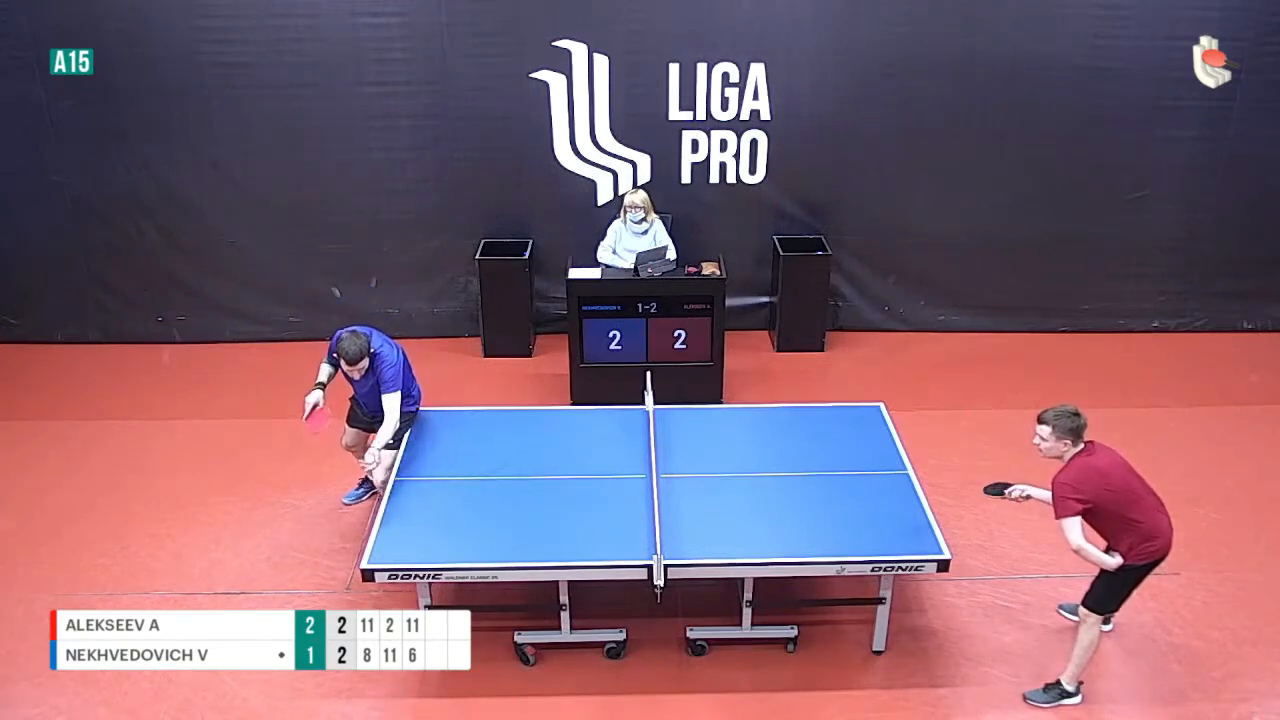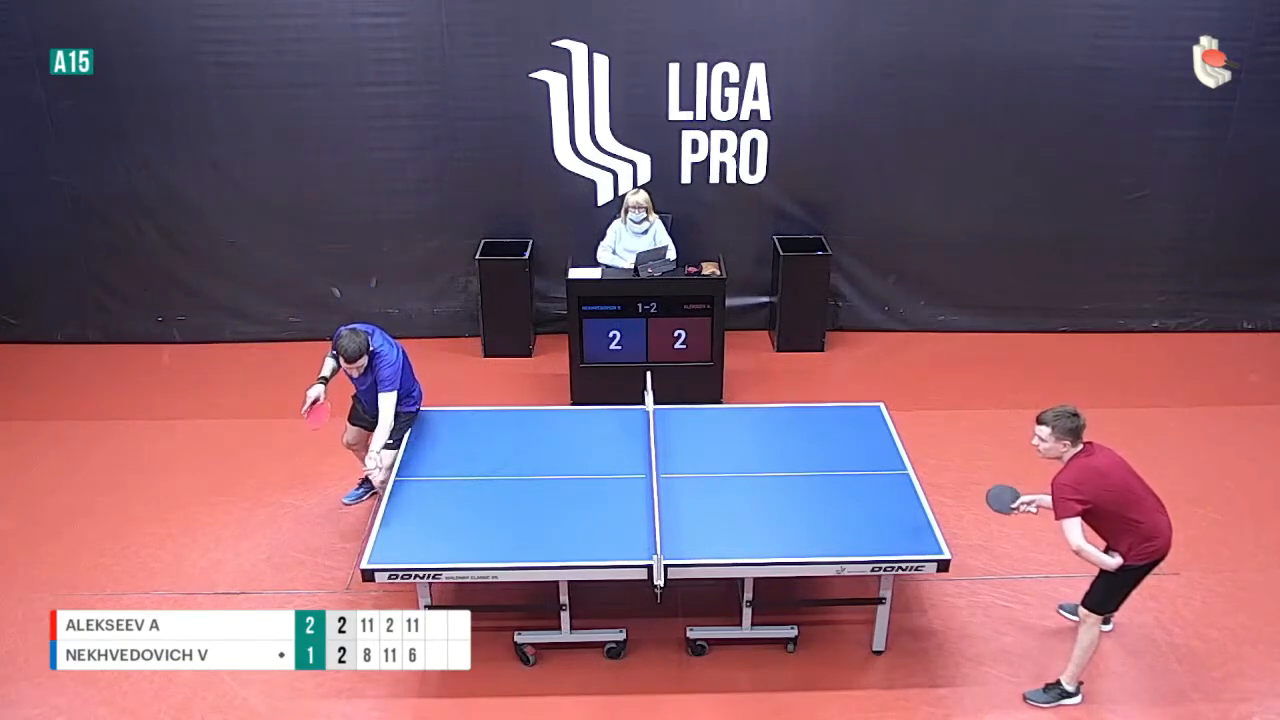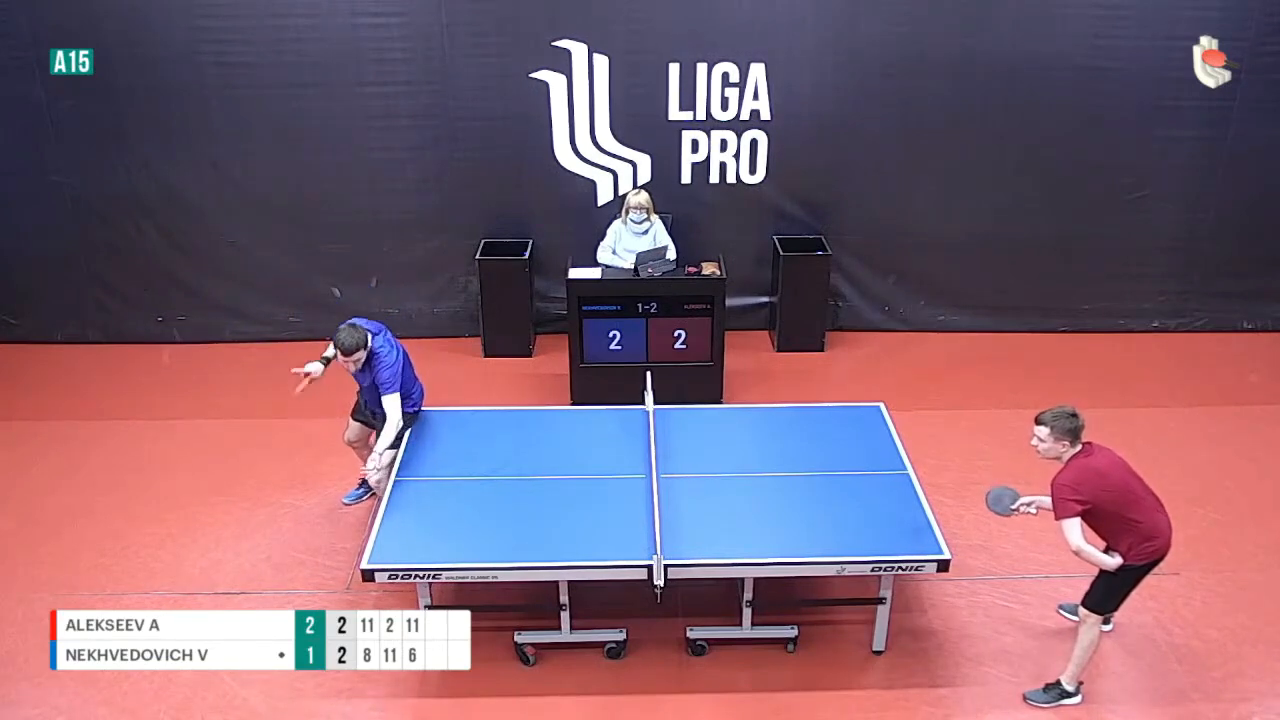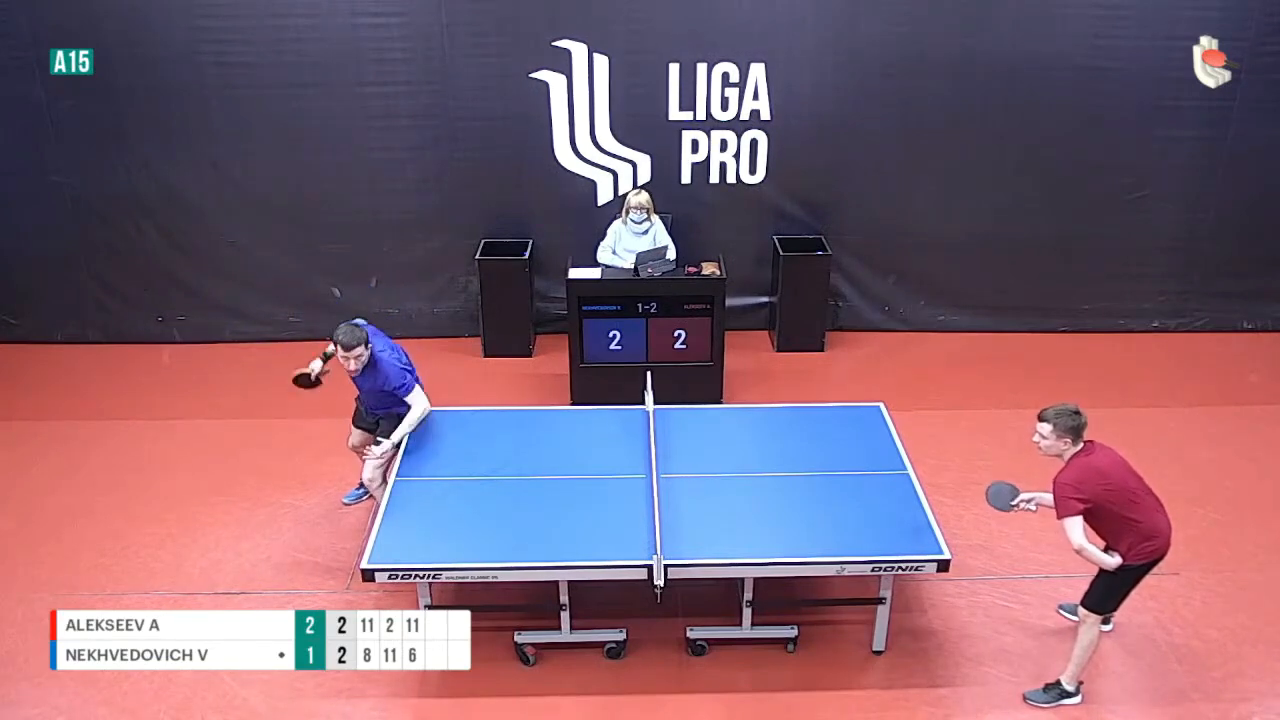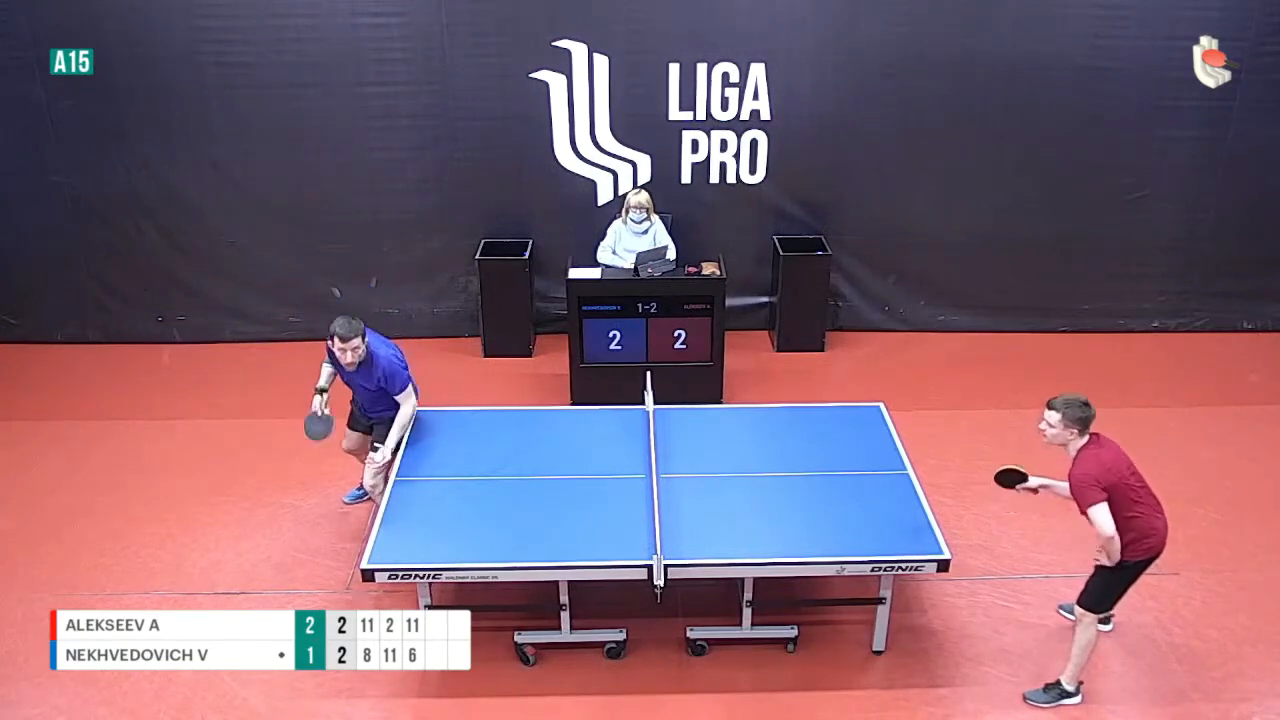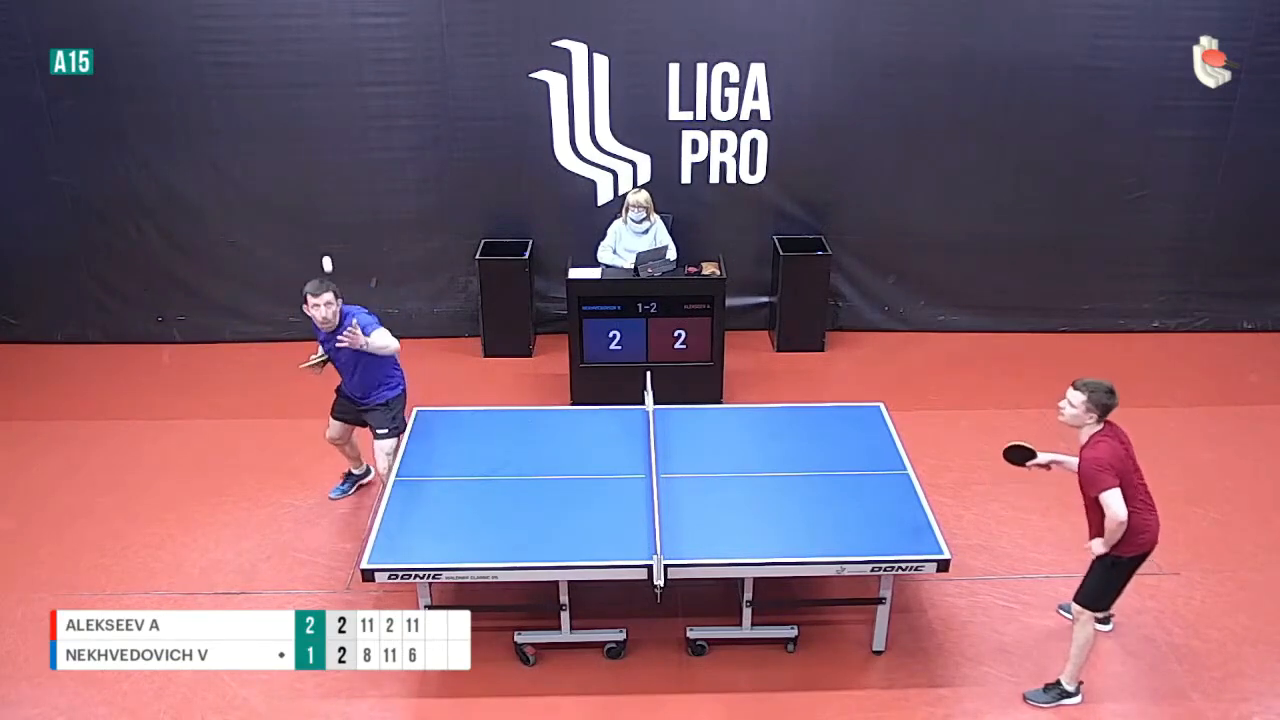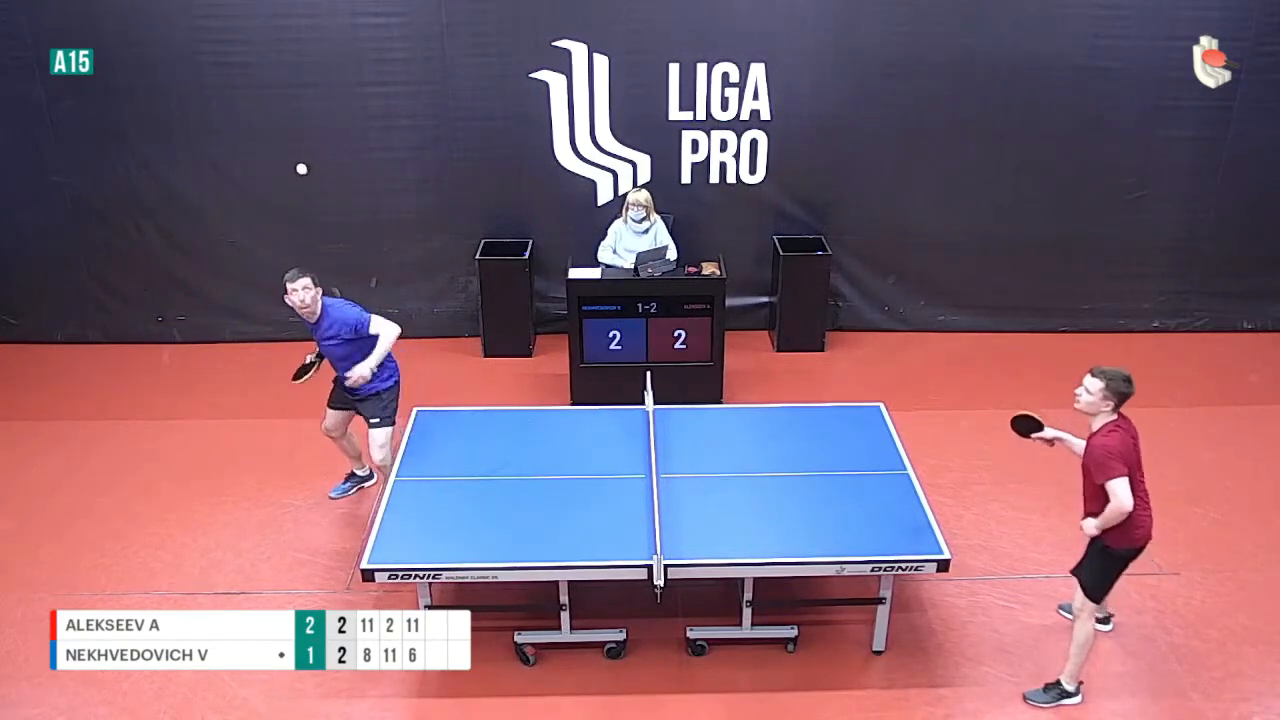
dt=0.3s
person 1, frame 1
left shoulder: (1066, 480)
right shoulder: (1096, 451)
left elbow: (1077, 544)
left wrist: (1113, 563)
right wrist: (1031, 492)
left hip: (1143, 546)
right hip: (1156, 529)
left knee: (1089, 615)
left ankle: (1068, 687)
right ankle: (1103, 612)
person 1, frame 2
left shoulder: (1066, 481)
right shoulder: (1095, 452)
left elbow: (1077, 545)
left wrist: (1112, 564)
right wrist: (1039, 500)
left hip: (1143, 546)
right hip: (1156, 528)
left knee: (1089, 616)
left ankle: (1068, 688)
right ankle: (1102, 612)
person 1, frame 3
left shoulder: (1065, 482)
right shoulder: (1094, 452)
left elbow: (1076, 545)
left wrist: (1112, 564)
right wrist: (1039, 502)
left hip: (1142, 546)
right hip: (1154, 528)
left knee: (1089, 615)
left ankle: (1068, 687)
right ankle: (1102, 612)
person 1, frame 4
left shoulder: (1068, 480)
right shoulder: (1095, 450)
left elbow: (1079, 544)
left wrist: (1110, 563)
right wrist: (1038, 498)
left hip: (1142, 545)
right hip: (1155, 527)
left knee: (1089, 615)
left ankle: (1068, 687)
right ankle: (1102, 612)
person 1, frame 5
left shoulder: (1082, 471)
right shoulder: (1099, 443)
left elbow: (1106, 532)
left wrist: (1112, 558)
right wrist: (1045, 484)
left hip: (1138, 542)
right hip: (1151, 525)
left knee: (1085, 613)
left ankle: (1068, 687)
right ankle: (1102, 612)
person 1, frame 6
left shoulder: (1095, 457)
right shoulder: (1110, 432)
left elbow: (1117, 515)
left wrist: (1105, 544)
right wrist: (1056, 459)
left hip: (1129, 540)
right hip: (1142, 527)
left knee: (1081, 611)
right knee: (1096, 581)
left ankle: (1068, 687)
right ankle: (1101, 613)
person 1, frame 7
left shoulder: (1105, 445)
right shoulder: (1118, 424)
left elbow: (1123, 504)
left wrist: (1096, 525)
right wrist: (1061, 437)
left hip: (1121, 534)
right hip: (1130, 527)
left knee: (1083, 607)
right knee: (1092, 572)
left ankle: (1068, 686)
right ankle: (1101, 613)
person 2, frame 1
left shoulder: (388, 361)
right shoulder: (340, 341)
left elbow: (392, 418)
right elbow: (329, 363)
left wrist: (375, 449)
right wrist: (319, 387)
left hip: (398, 406)
right hip: (365, 400)
left knee: (383, 480)
right knee: (350, 443)
right ankle: (371, 479)
person 2, frame 2
left shoulder: (386, 360)
right shoulder: (343, 336)
left elbow: (386, 418)
right elbow: (332, 357)
left wrist: (374, 452)
right wrist: (322, 382)
left hip: (400, 407)
right hip: (367, 398)
left knee: (381, 479)
right knee: (351, 442)
right ankle: (371, 481)
person 2, frame 3
left shoulder: (386, 361)
right shoulder: (353, 331)
left elbow: (394, 419)
left wrist: (377, 453)
right wrist: (323, 361)
left hip: (401, 406)
right hip: (371, 395)
left knee: (378, 478)
right knee: (353, 439)
right ankle: (371, 481)
person 2, frame 4
left shoulder: (389, 366)
right shoulder: (355, 331)
left elbow: (422, 406)
right elbow: (360, 322)
left wrist: (391, 443)
right wrist: (324, 358)
left hip: (397, 410)
right hip: (369, 401)
left knee: (370, 477)
right knee: (356, 445)
right ankle: (373, 481)
person 2, frame 5
left shoulder: (386, 361)
right shoulder: (335, 346)
left elbow: (409, 404)
right elbow: (330, 363)
left wrist: (389, 447)
right wrist: (321, 390)
left hip: (391, 413)
right hip: (363, 404)
left knee: (372, 484)
right knee: (351, 446)
right ankle: (374, 480)
person 2, frame 6
left shoulder: (357, 319)
right shoulder: (319, 324)
left elbow: (393, 345)
left wrist: (364, 343)
right wrist: (321, 356)
left hip: (385, 396)
right hip: (351, 392)
left knee: (386, 471)
right knee: (335, 437)
right ankle: (359, 471)
person 2, frame 7
left shoulder: (342, 313)
right shoulder: (310, 315)
left elbow: (392, 329)
left wrist: (369, 365)
right wrist: (320, 354)
left hip: (379, 386)
right hip: (348, 381)
left knee: (380, 460)
right knee: (332, 429)
right ankle: (361, 473)
